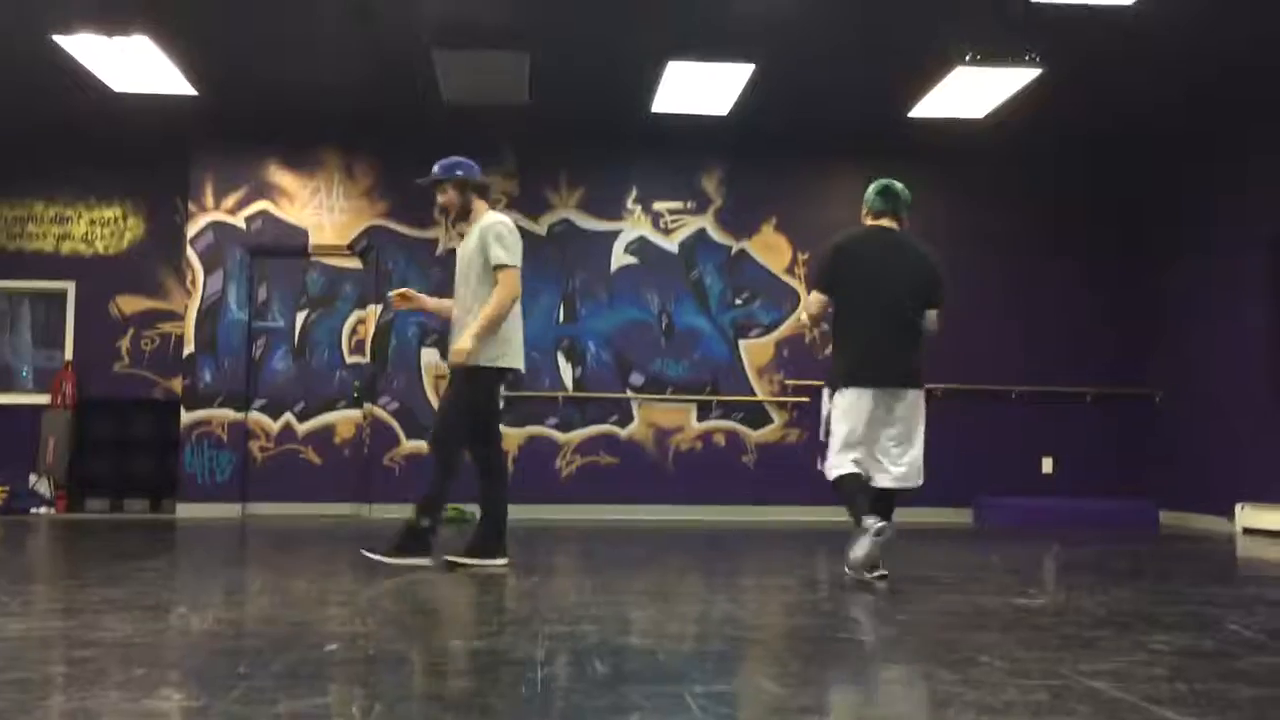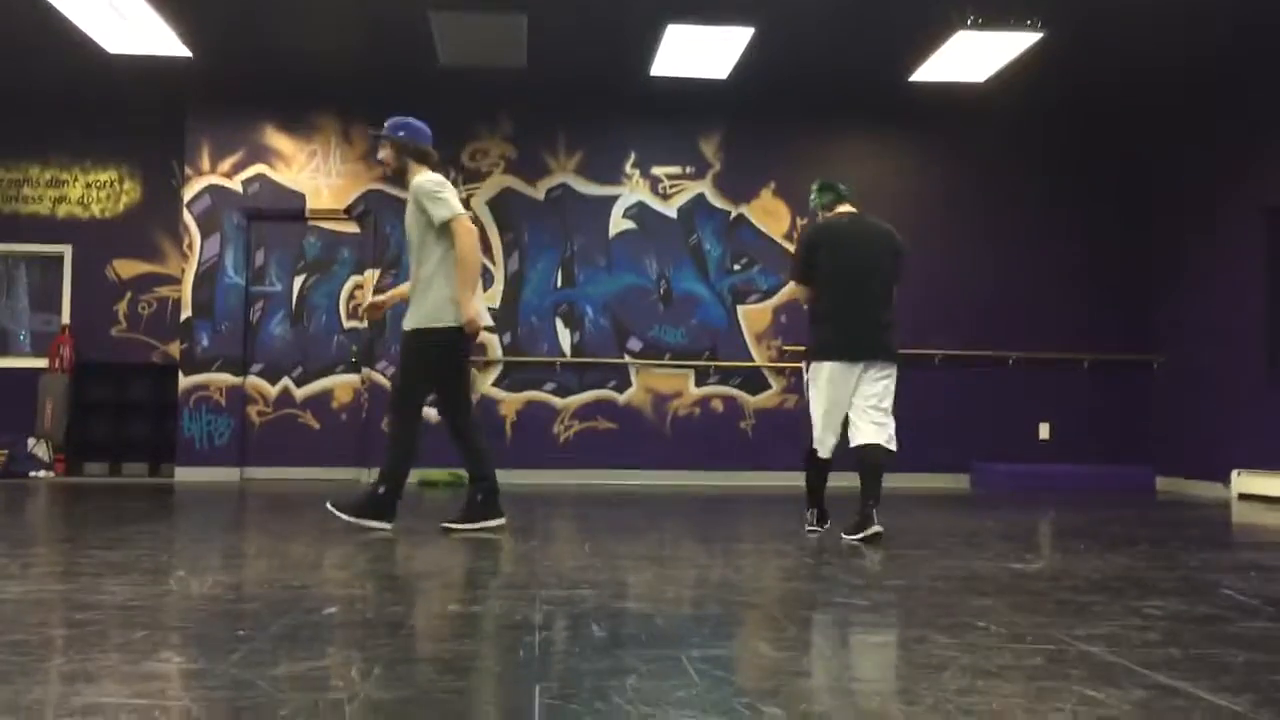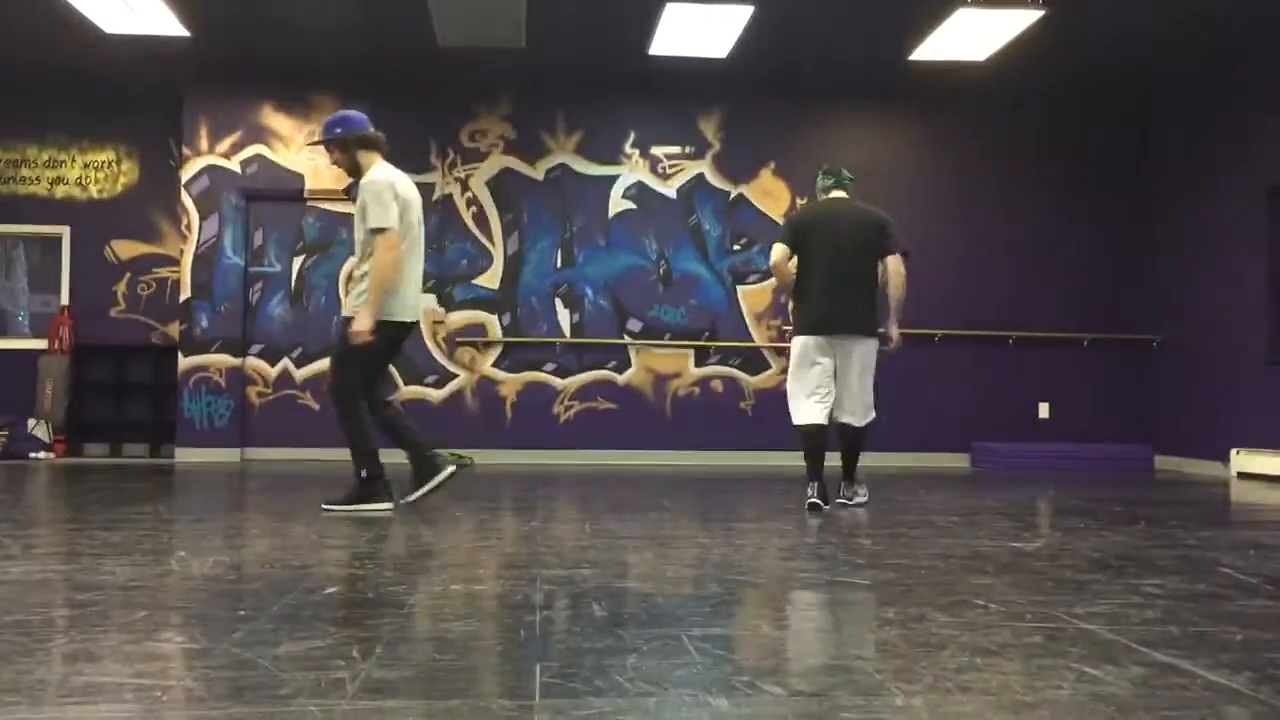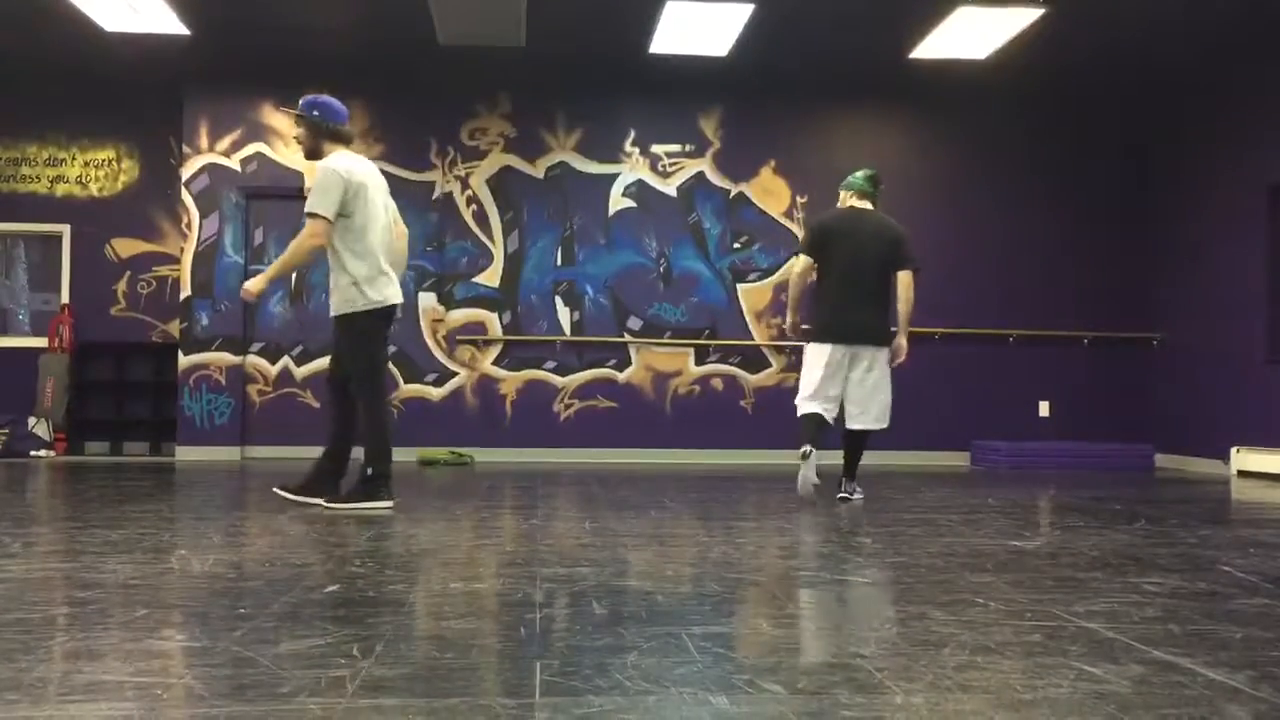
dt=0.4s
person 1, frame 1
left shoulder: (495, 226)
right shoulder: (470, 236)
left elbow: (507, 289)
left wrist: (470, 337)
right wrist: (420, 301)
left hip: (482, 358)
right hip: (477, 358)
left knee: (445, 440)
right knee: (483, 446)
left ankle: (417, 539)
right ankle: (490, 542)
person 1, frame 2
left shoulder: (426, 184)
right shoulder: (426, 189)
left elbow: (466, 236)
left wrist: (465, 300)
right wrist: (390, 297)
left hip: (436, 322)
right hip: (447, 321)
left knee: (404, 407)
right knee: (455, 411)
left ankle: (382, 504)
right ankle: (485, 502)
person 1, frame 3
left shoulder: (376, 182)
right shoulder: (399, 179)
left elbow: (388, 252)
left wrist: (364, 311)
left hip: (379, 310)
right hip: (401, 309)
left knee: (345, 392)
right knee: (365, 392)
left ankle: (372, 486)
right ankle: (427, 462)
person 1, frame 4
left shoulder: (332, 169)
right shoulder: (367, 168)
left elbow: (314, 235)
right elbow: (400, 231)
left wrist: (266, 278)
right wrist: (393, 279)
left hip: (361, 300)
right hip: (378, 294)
left knee: (366, 391)
right knee: (343, 385)
left ankle: (376, 484)
right ankle: (325, 480)
person 2, frame 1
left shoulder: (843, 248)
right shoulder: (922, 259)
left elbow: (815, 310)
right elbow: (931, 323)
left hip: (853, 373)
right hip: (904, 376)
left knee: (845, 459)
right knee: (893, 464)
left ankle: (869, 522)
right ankle: (871, 556)
person 2, frame 2
left shoulder: (813, 235)
right shoulder: (888, 237)
left elbow: (804, 296)
left hip: (828, 349)
right hip: (878, 349)
left knee: (821, 433)
right knee: (874, 430)
left ankle: (815, 511)
right ankle: (867, 516)
person 2, frame 3
left shoulder: (802, 217)
right shoulder: (876, 219)
left elbow: (776, 262)
right elbow: (896, 272)
left wrist: (796, 295)
right wrist: (893, 321)
left hip: (812, 325)
right hip: (859, 326)
left knee: (811, 405)
right knee: (854, 407)
left ankle: (816, 486)
right ankle: (849, 483)
person 2, frame 4
left shoulder: (826, 224)
right shoulder: (894, 232)
left elbow: (800, 271)
right elbow: (905, 285)
left wrist: (792, 314)
right wrist: (902, 334)
left hip: (827, 331)
right hip: (872, 335)
left knee: (815, 400)
right knee: (861, 410)
left ankle: (807, 453)
right ankle: (848, 481)
